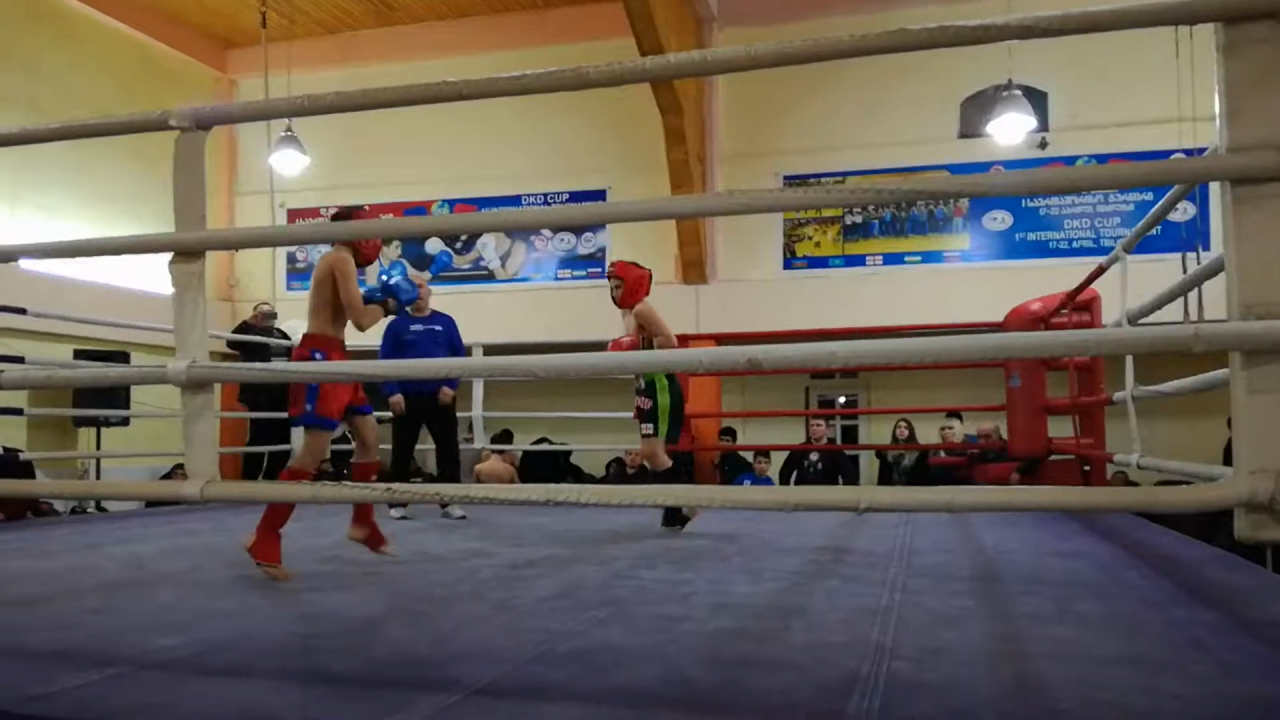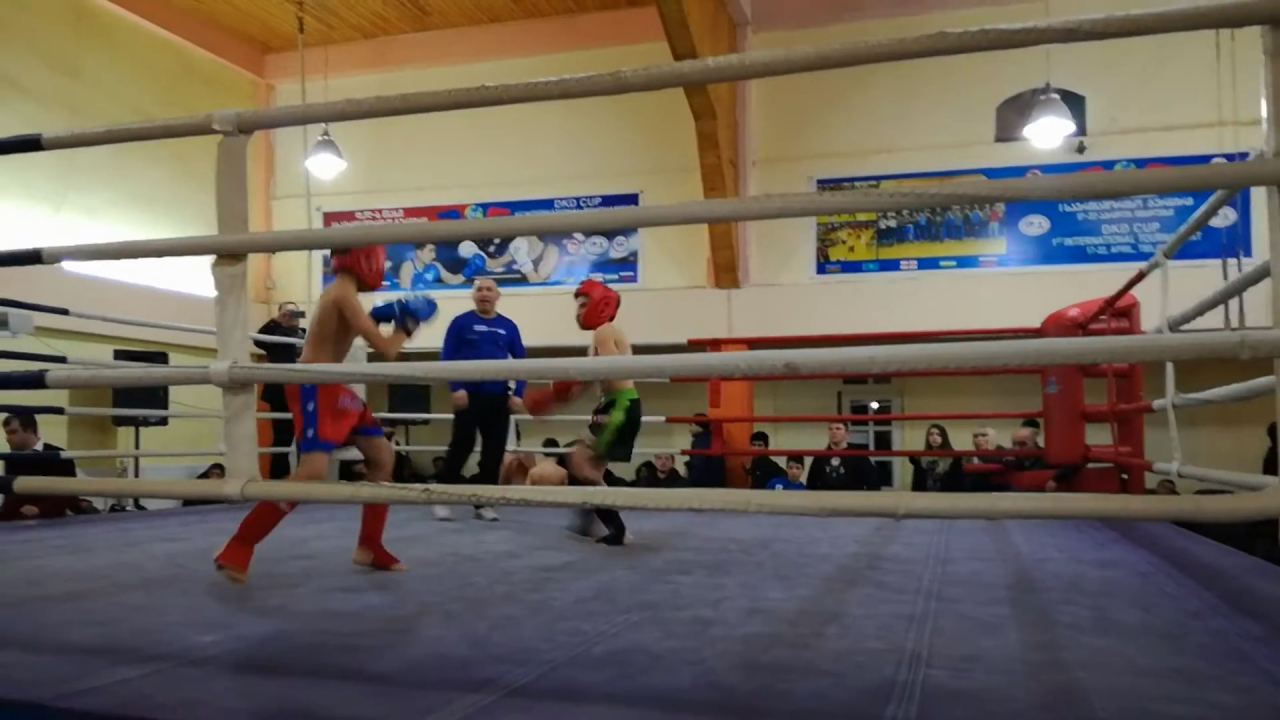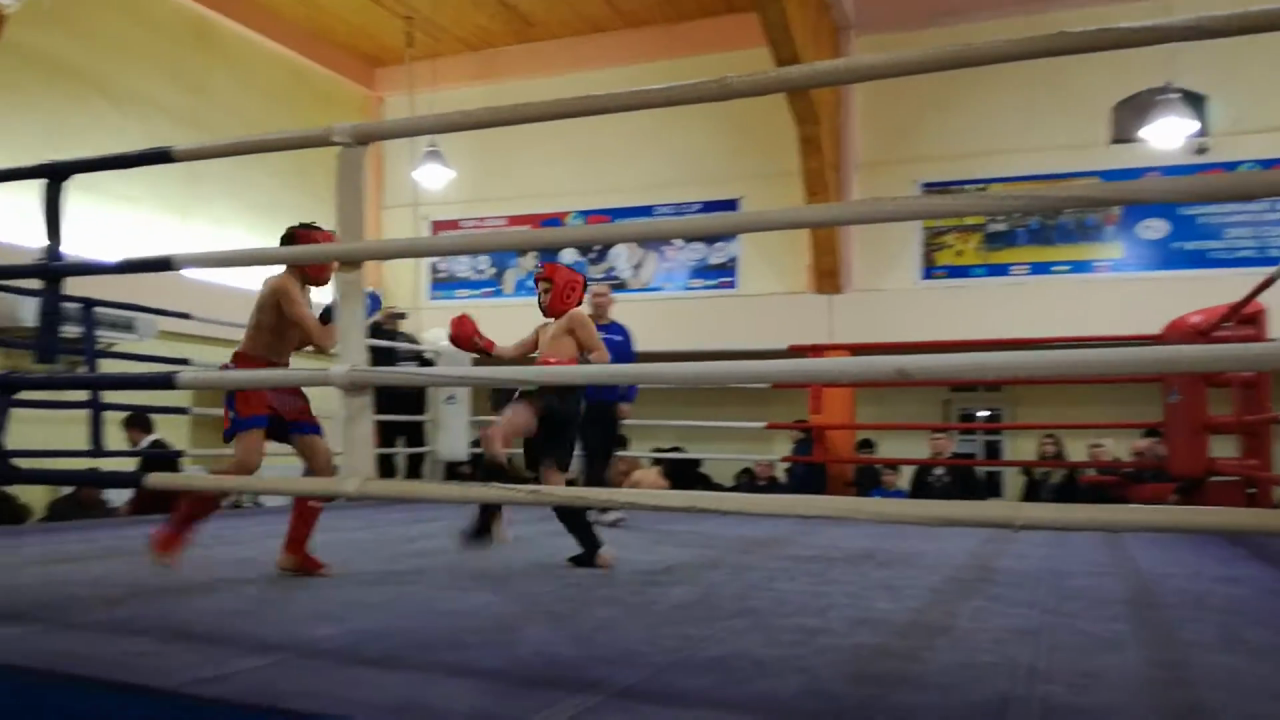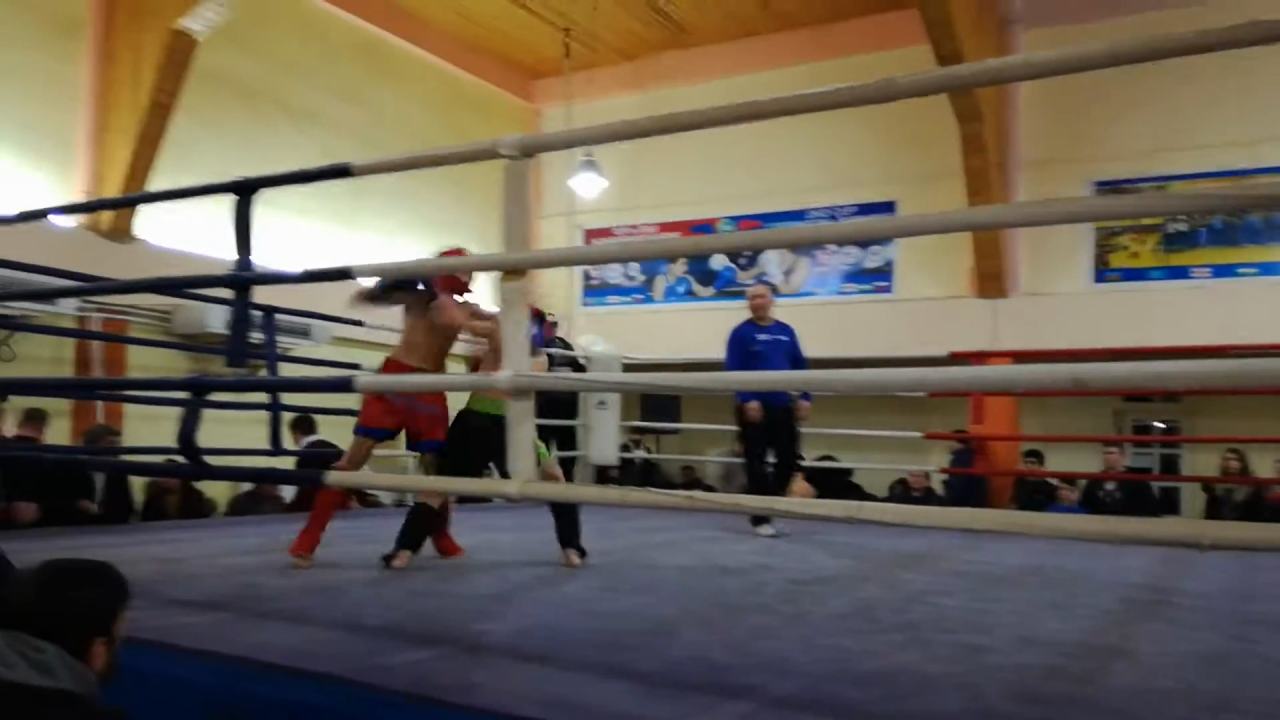
dt=0.5s
person 1, frame 1
left shoulder: (334, 262)
right shoulder: (341, 259)
right elbow: (361, 321)
left wrist: (370, 301)
right wrist: (388, 305)
left hip: (332, 356)
right hip: (320, 356)
left knee: (369, 438)
right knee: (314, 451)
left ankle: (363, 523)
right ankle: (265, 538)
person 1, frame 2
left shoulder: (339, 293)
right shoulder: (345, 295)
right elbow: (386, 350)
left wrist: (379, 318)
right wrist: (407, 326)
left hip: (333, 387)
right hip: (315, 388)
left knee: (383, 457)
right knee: (311, 475)
left ankle: (370, 548)
right ankle: (236, 550)
person 1, frame 3
left shoulder: (295, 288)
right shoulder: (285, 286)
right elbow: (322, 341)
left wrist: (330, 319)
left hip: (279, 383)
left knee: (322, 462)
right knee: (246, 461)
left ankle: (294, 553)
right ankle: (176, 529)
person 1, frame 4
left shoulder: (461, 309)
right shoulder: (415, 298)
right elbow: (362, 298)
right wrist: (391, 288)
left hip: (428, 392)
left knee: (434, 469)
right knee: (354, 459)
left ankle: (441, 537)
right ankle: (309, 536)
person 2, frame 1
left shoulder: (642, 311)
right shoulder: (629, 315)
left elbow: (671, 343)
left wrist: (638, 348)
right wrist: (624, 350)
left hip: (661, 385)
right hip: (648, 386)
left knee: (652, 452)
right knee: (652, 453)
left ankle: (677, 508)
right ankle: (678, 506)
person 2, frame 2
left shoulder: (605, 332)
right shoulder: (601, 335)
left wrist: (571, 383)
right wrist: (555, 395)
left hip: (622, 407)
right hip: (611, 407)
left knee: (578, 462)
right knee: (592, 472)
left ankle: (592, 515)
right ankle: (616, 529)
person 2, frame 3
left shoulder: (575, 318)
right shoulder: (545, 329)
left elbow: (603, 356)
right elbow: (510, 353)
left wrist: (573, 366)
right wrist: (479, 343)
left hip: (558, 399)
right hip: (551, 406)
left knee: (494, 434)
right knee: (552, 487)
left ankle: (489, 522)
right ankle: (592, 551)
person 2, frame 4
left shoulder: (503, 335)
right shoulder: (539, 358)
left hip: (477, 420)
right hip: (509, 421)
right knee: (556, 482)
left ankle: (404, 552)
right ankle: (571, 549)
person 3, frame 1
left shoulder: (446, 322)
right shoulder: (397, 324)
left elbow: (459, 356)
right elbow: (385, 361)
left wrist: (451, 385)
right wrist: (392, 392)
left hip: (440, 397)
right hip: (408, 398)
left knee: (449, 449)
right knee: (402, 452)
left ankle: (449, 502)
right ankle: (397, 502)
person 3, frame 2
left shoulder: (508, 327)
right shoulder: (461, 323)
left elbow: (520, 361)
right elbow: (448, 358)
left wrist: (518, 393)
right wrist: (456, 388)
left hip: (499, 399)
right hip: (468, 397)
left knee: (494, 453)
right knee: (460, 448)
left ankle: (483, 503)
person 3, frame 3
left shoulder: (620, 332)
left wrist: (627, 400)
left hip: (612, 404)
right hip: (587, 404)
left knee: (602, 455)
right knee: (594, 455)
right ankle: (603, 508)
person 3, frame 4
left shoulder: (786, 332)
right shoulder: (741, 333)
left elbow: (800, 366)
right elbow: (733, 370)
left wrist: (804, 397)
right wrist: (747, 400)
left hip: (783, 408)
right hip: (754, 409)
left knee: (789, 460)
right knee: (756, 464)
right ankle: (760, 518)
